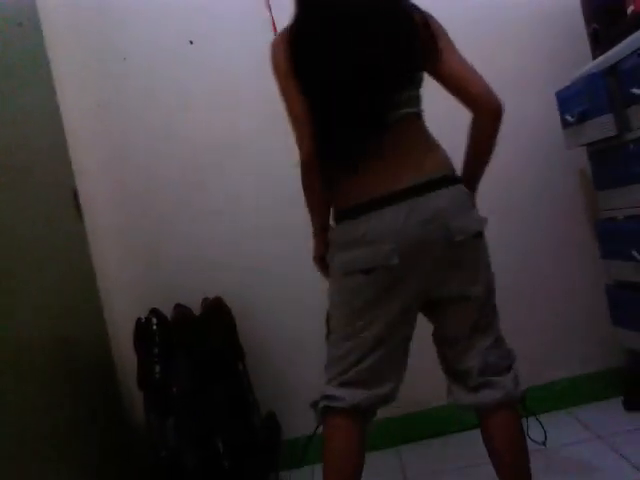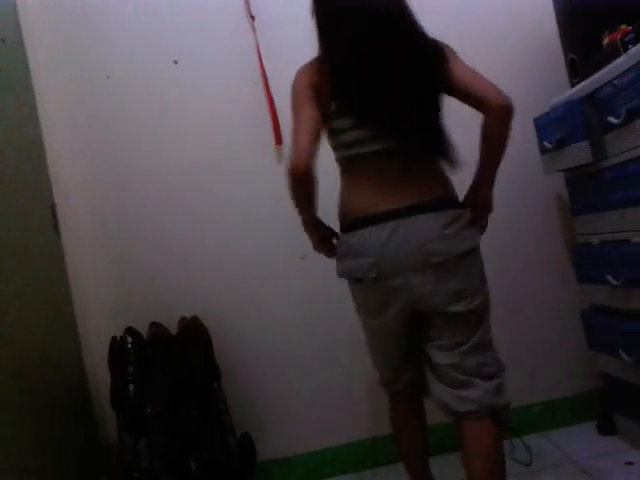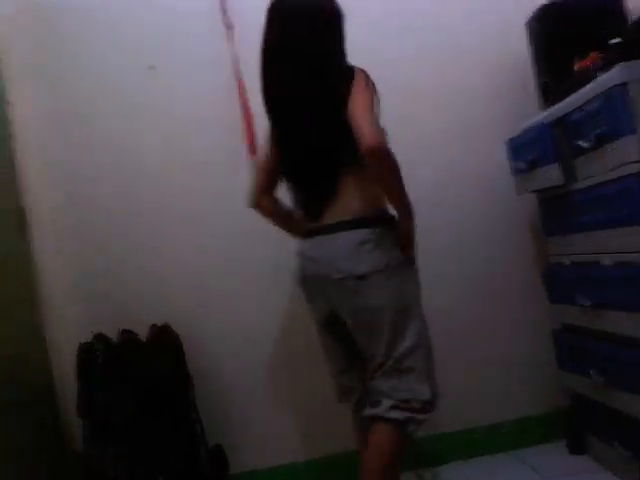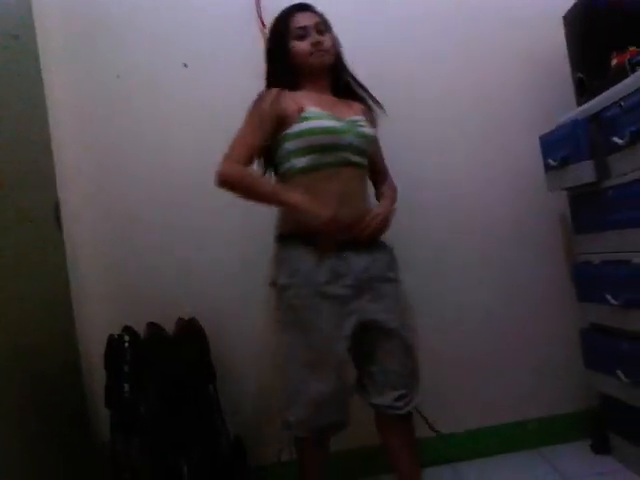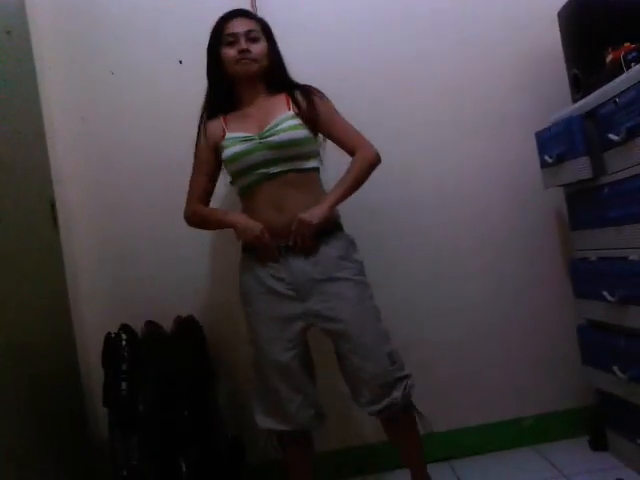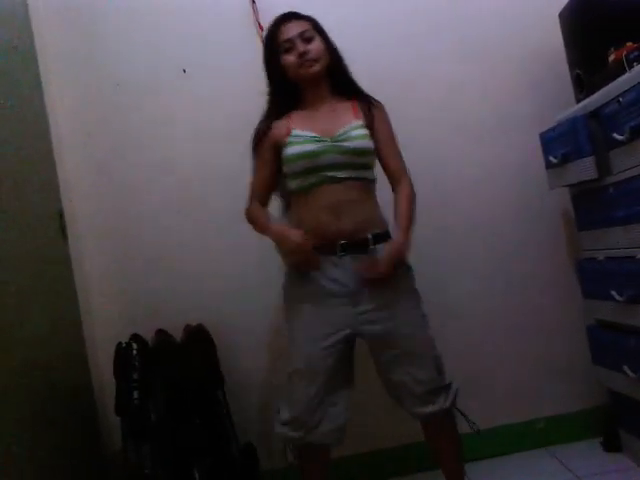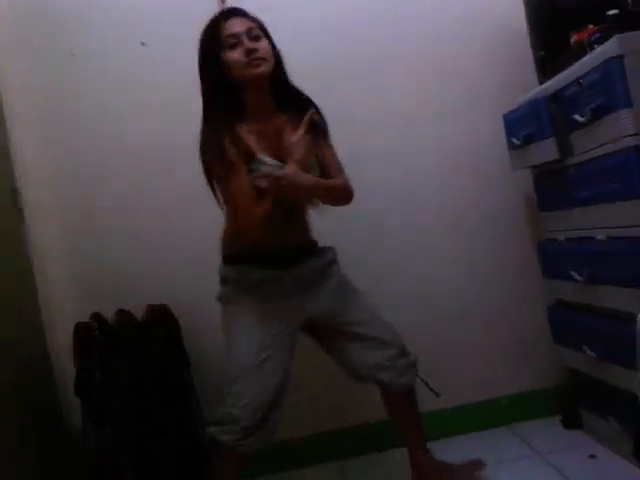
dt=0.5s
person 1, frame 1
left shoulder: (294, 45)
left elbow: (313, 159)
right elbow: (488, 106)
left wrist: (320, 235)
right wrist: (466, 186)
left hip: (365, 231)
right hip: (443, 209)
left knee: (348, 392)
right knee: (487, 372)
person 1, frame 2
left shoulder: (315, 75)
right shoulder: (424, 50)
left elbow: (301, 165)
right elbow: (498, 106)
left wrist: (313, 225)
right wrist: (482, 192)
left hip: (368, 245)
right hip: (441, 229)
left knee: (401, 385)
right knee: (473, 387)
person 1, frame 3
left shoulder: (287, 106)
right shoulder: (350, 78)
left elbow: (261, 197)
right elbow: (370, 144)
right wrist: (404, 209)
left hip: (317, 257)
right hip: (367, 248)
left knee: (366, 392)
right knee: (406, 390)
person 1, frame 4
left shoulder: (360, 107)
right shoulder: (278, 101)
left elbow: (382, 176)
right elbow: (229, 172)
left wrist: (386, 203)
right wrist: (299, 204)
left hip: (370, 258)
right hip: (308, 263)
left knee: (394, 387)
right knee: (316, 396)
person 1, frame 5
left shoulder: (302, 99)
right shoulder: (214, 129)
left elbow: (367, 154)
right elbow: (193, 208)
left wrist: (325, 205)
right wrist: (235, 220)
left hip: (326, 255)
right hip: (264, 270)
left knee: (380, 372)
right knee: (285, 396)
person 1, frame 6
left shoulder: (367, 109)
right shoulder: (277, 128)
left elbow: (403, 184)
right elbow: (254, 203)
left wrist: (400, 241)
right wrist: (277, 231)
left hip: (376, 262)
right hip: (314, 273)
left knee: (424, 383)
right knee: (308, 401)
person 1, frame 7
left shoulder: (301, 115)
right shoulder: (224, 136)
left elbow: (344, 192)
right elbow: (253, 226)
left wrist: (302, 182)
right wrist: (293, 171)
left hip: (314, 267)
right hip: (255, 284)
left knee: (392, 358)
right knee: (247, 408)
